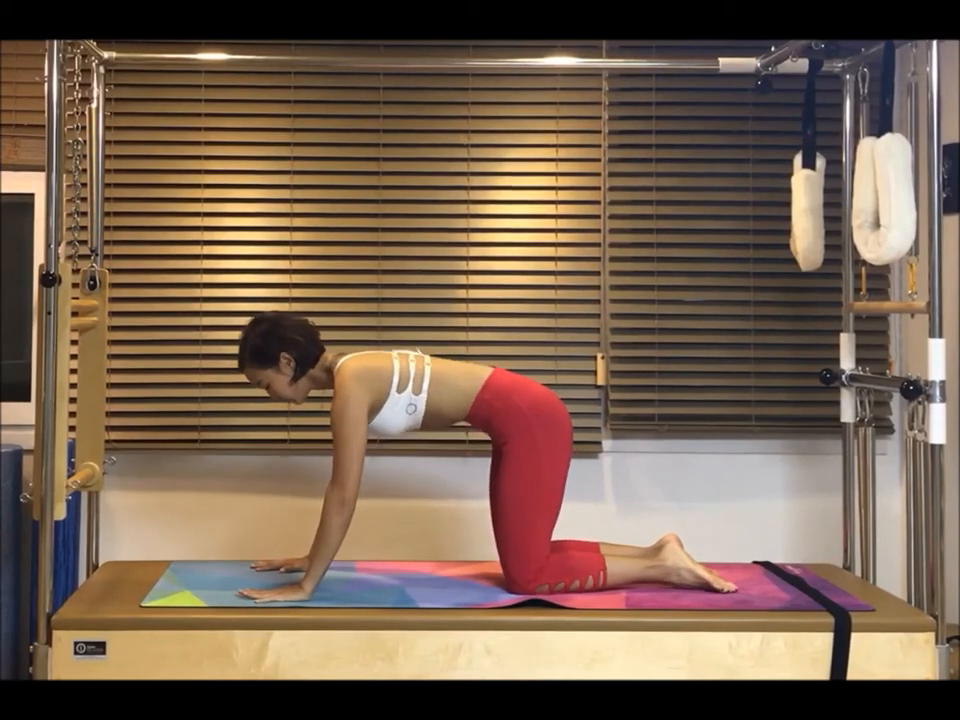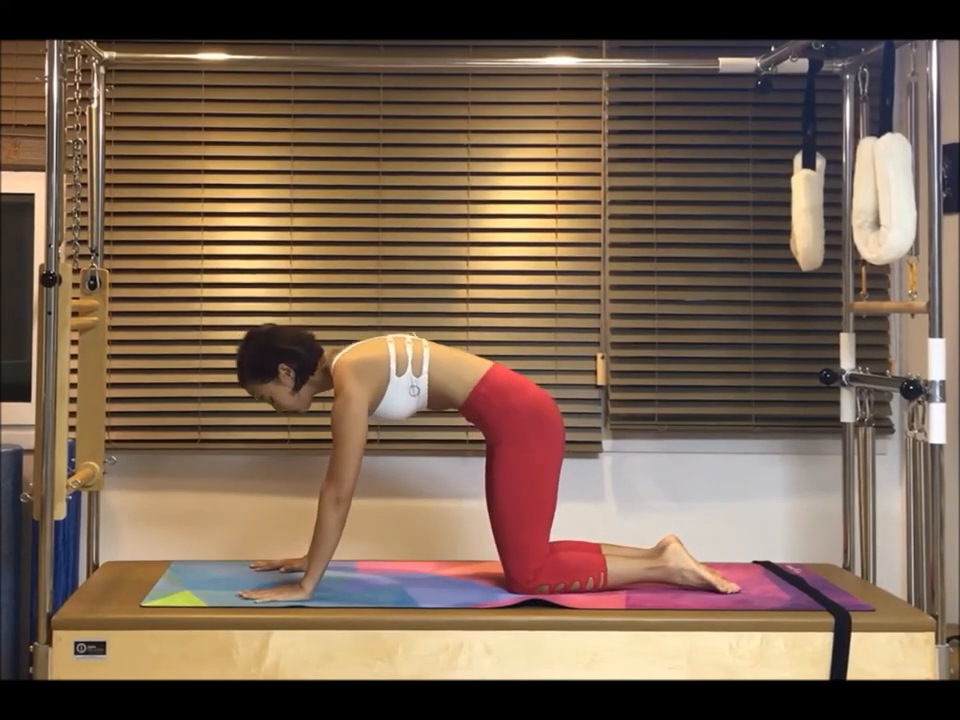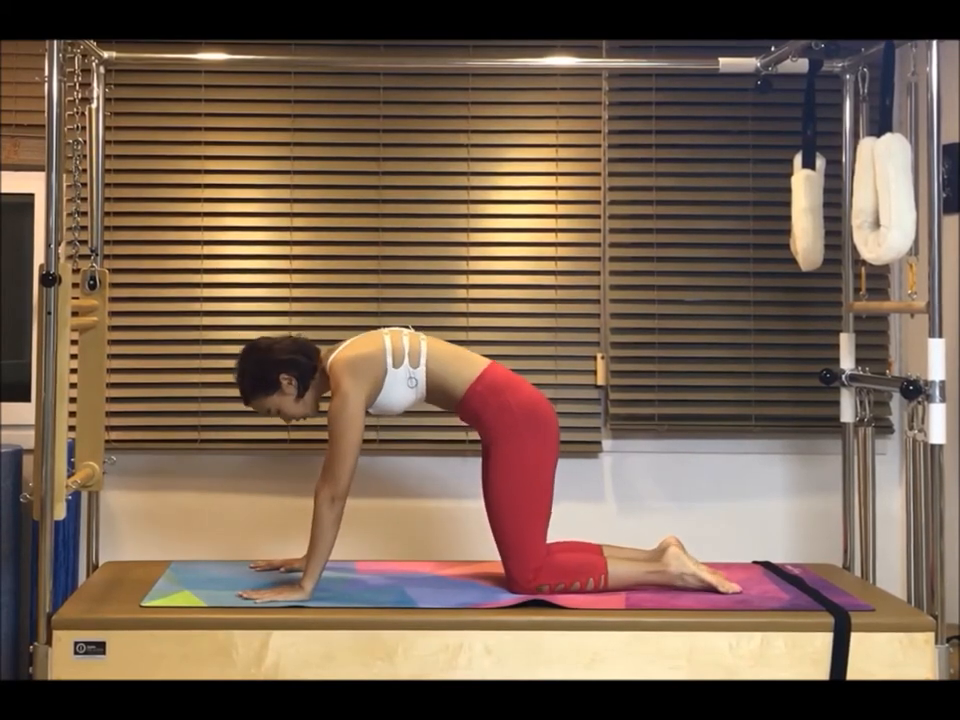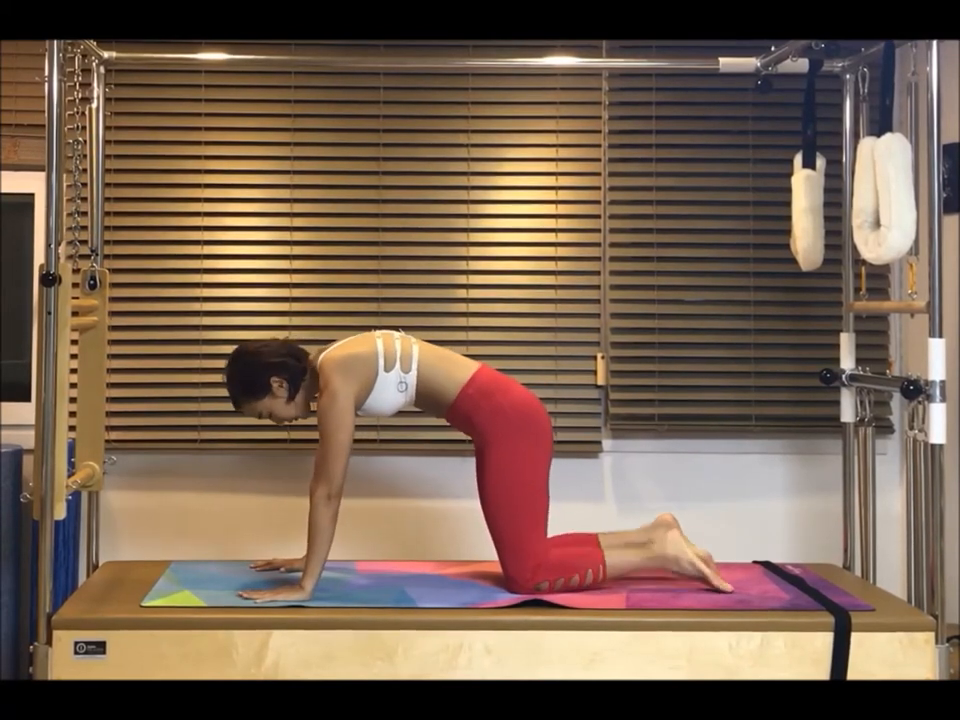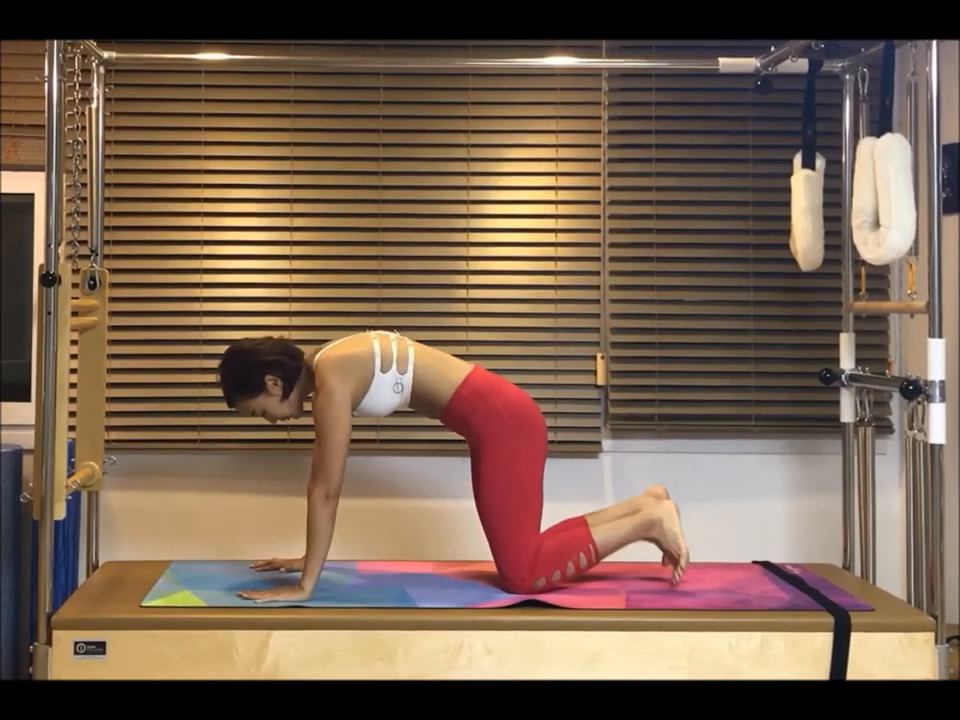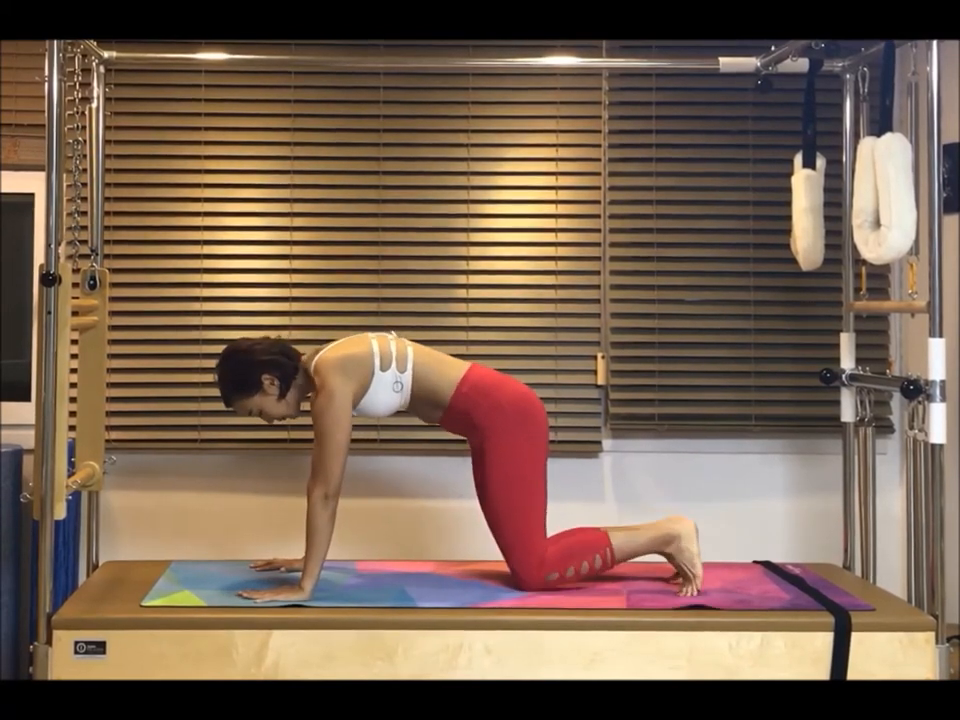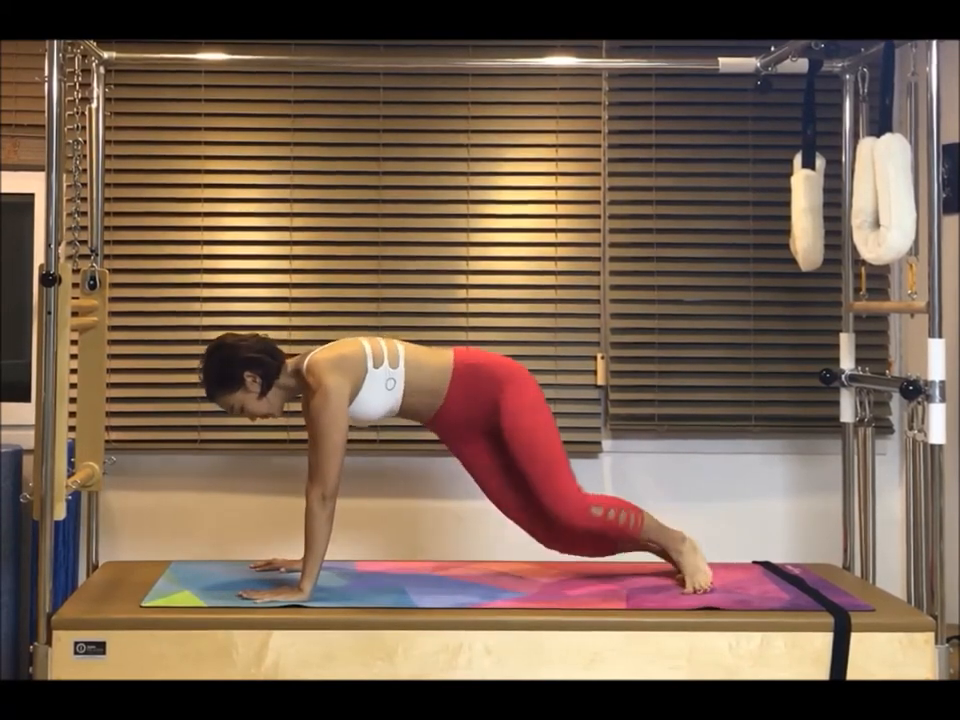
dt=0.3s
person 1, frame 1
left shoulder: (350, 386)
right shoulder: (352, 374)
left elbow: (343, 497)
right elbow: (340, 489)
left wrist: (306, 584)
right wrist: (311, 557)
left hip: (529, 420)
right hip: (522, 418)
left knee: (526, 576)
right knee: (524, 555)
left ankle: (661, 567)
right ankle: (654, 551)
person 1, frame 2
left shoulder: (349, 381)
right shoulder: (349, 369)
left elbow: (338, 494)
right elbow: (335, 485)
left wrist: (306, 584)
right wrist: (310, 557)
left hip: (521, 418)
right hip: (515, 417)
left knee: (527, 575)
right knee: (526, 556)
left ankle: (665, 566)
right ankle: (657, 554)
person 1, frame 3
left shoulder: (346, 379)
right shoulder: (344, 366)
left elbow: (333, 491)
right elbow: (333, 483)
left wrist: (305, 584)
right wrist: (309, 557)
left hip: (514, 417)
right hip: (511, 415)
left knee: (527, 576)
right knee: (525, 556)
left ankle: (665, 569)
right ankle: (658, 555)
person 1, frame 4
left shoulder: (334, 378)
right shoulder: (334, 367)
left elbow: (327, 490)
right elbow: (324, 482)
left wrist: (306, 583)
right wrist: (312, 557)
left hip: (506, 419)
right hip: (502, 417)
left knee: (528, 576)
right knee: (527, 557)
left ankle: (665, 552)
right ankle: (654, 537)
person 1, frame 5
left shoulder: (330, 379)
right shoulder: (328, 365)
left elbow: (326, 491)
right elbow: (323, 483)
left wrist: (305, 586)
right wrist: (307, 558)
left hip: (500, 419)
right hip: (494, 417)
left knee: (522, 575)
right knee: (520, 555)
left ankle: (647, 521)
right ankle: (643, 507)
person 1, frame 6
left shoulder: (331, 380)
right shoulder: (321, 377)
left elbow: (326, 493)
right elbow: (319, 482)
left wrist: (305, 585)
right wrist: (307, 559)
left hip: (503, 411)
right hip: (487, 418)
left knee: (533, 568)
right knee: (525, 557)
left ankle: (670, 534)
right ankle: (662, 536)
person 1, frame 7
left shoulder: (325, 378)
right shoulder: (309, 385)
left elbow: (324, 494)
right elbow: (318, 485)
left wrist: (305, 586)
right wrist: (306, 559)
left hip: (496, 386)
right hip: (462, 422)
left knee: (565, 507)
right knee: (551, 533)
left ankle: (674, 541)
right ankle: (655, 544)
